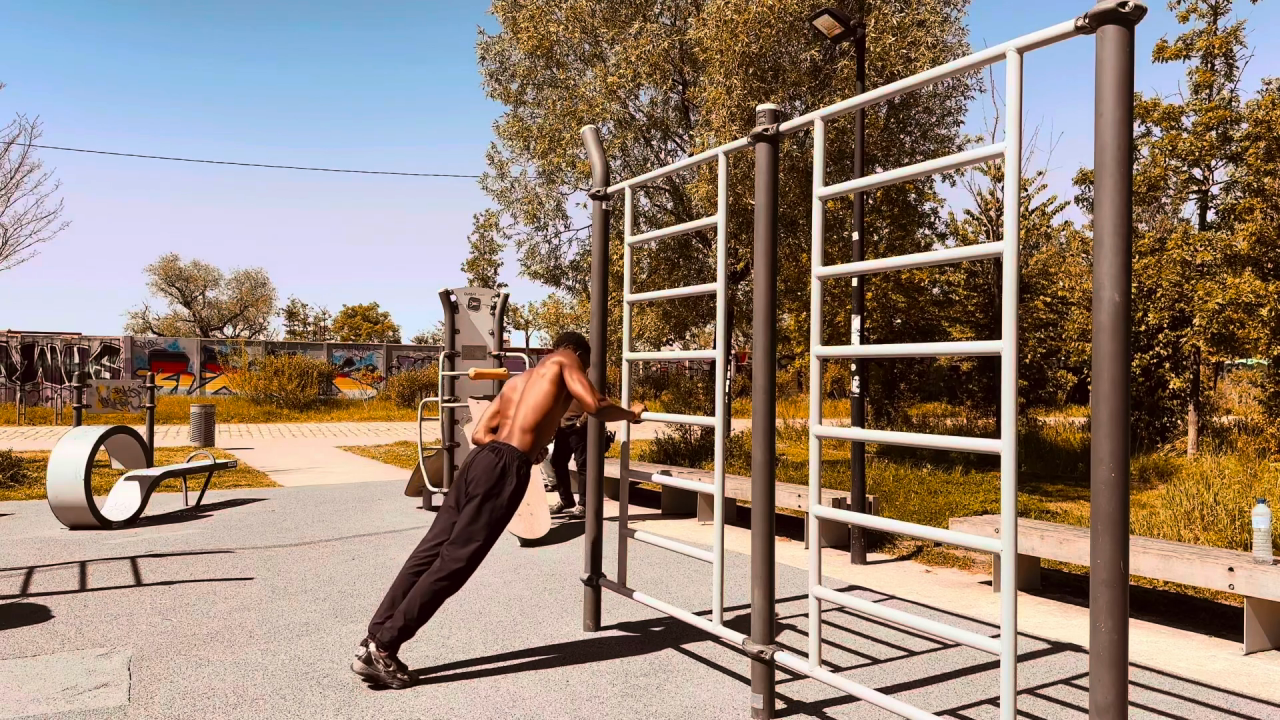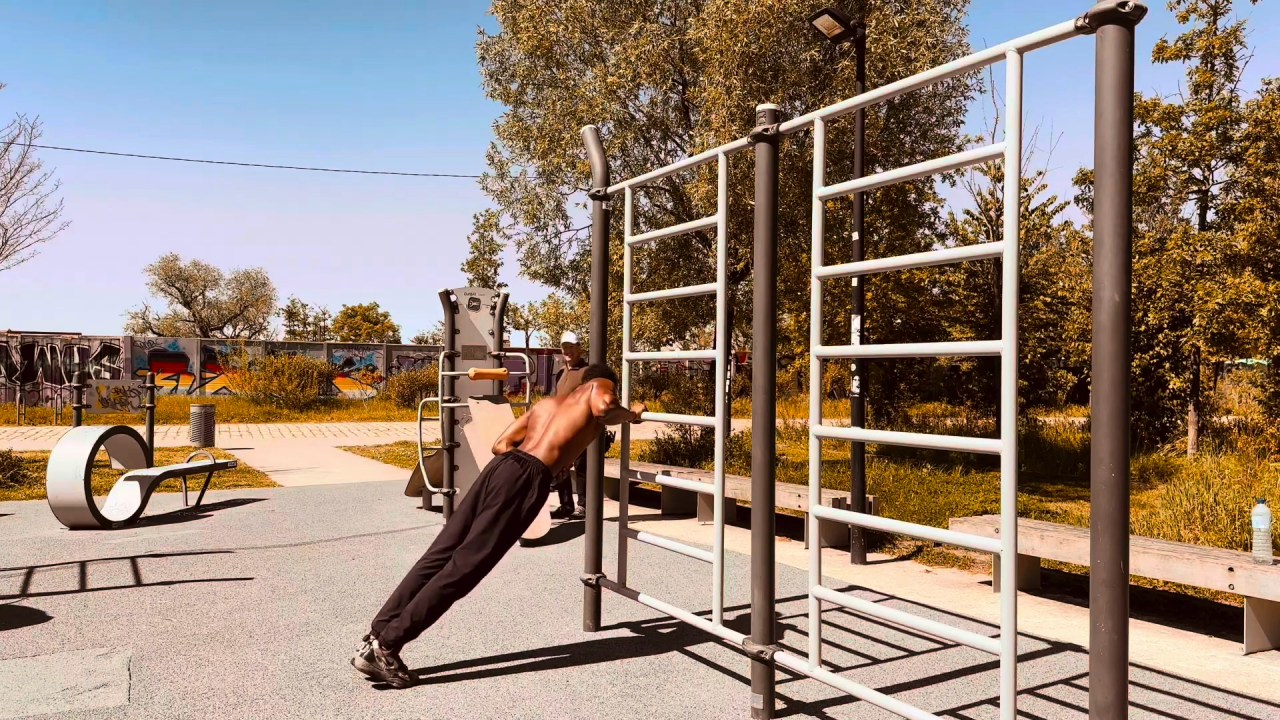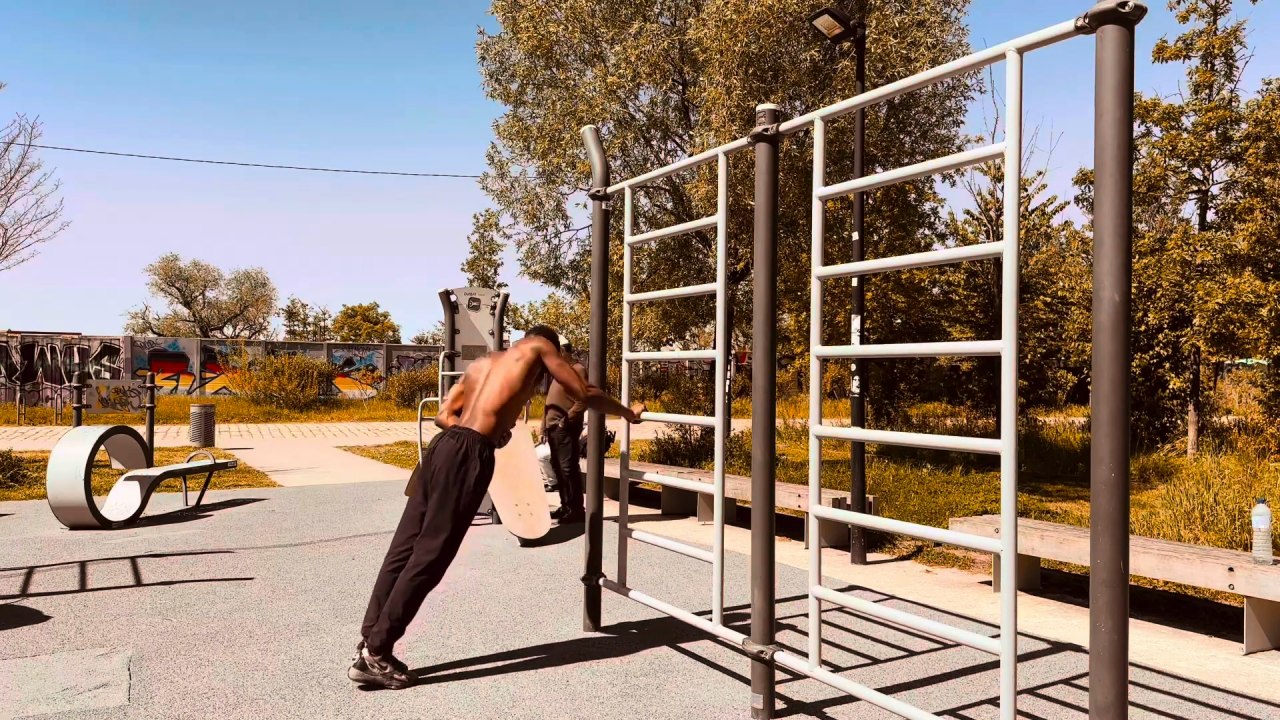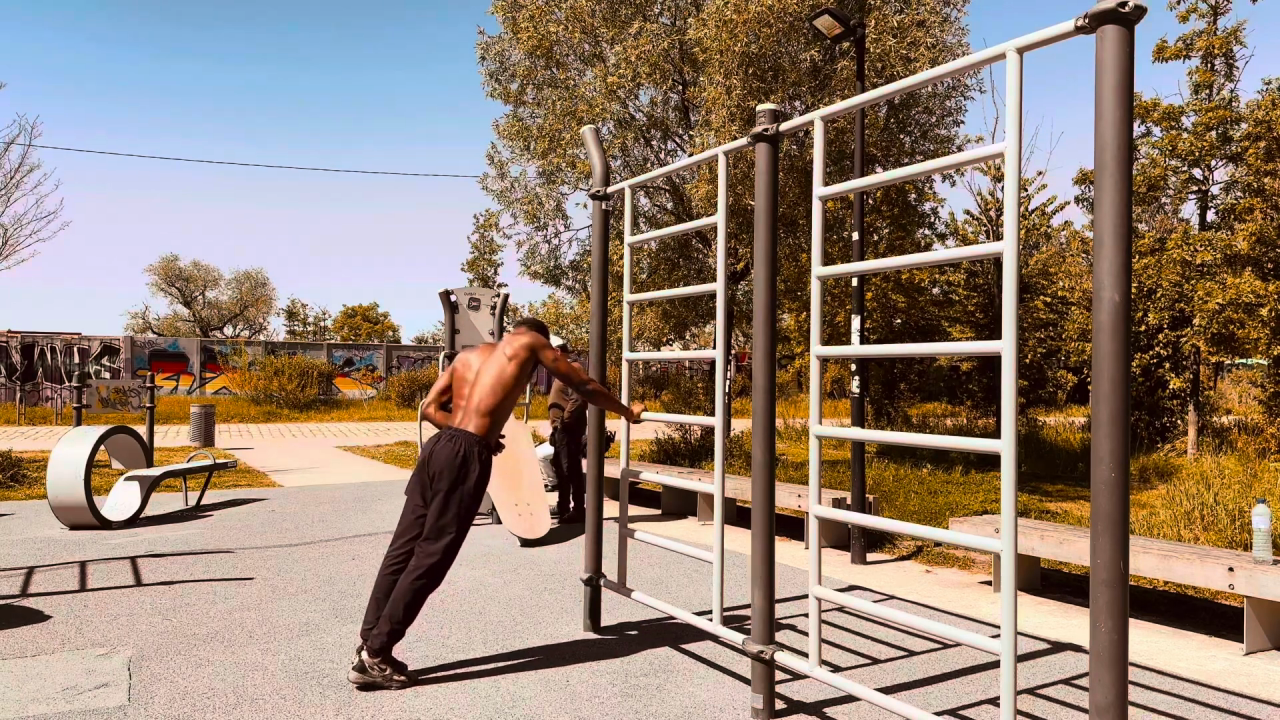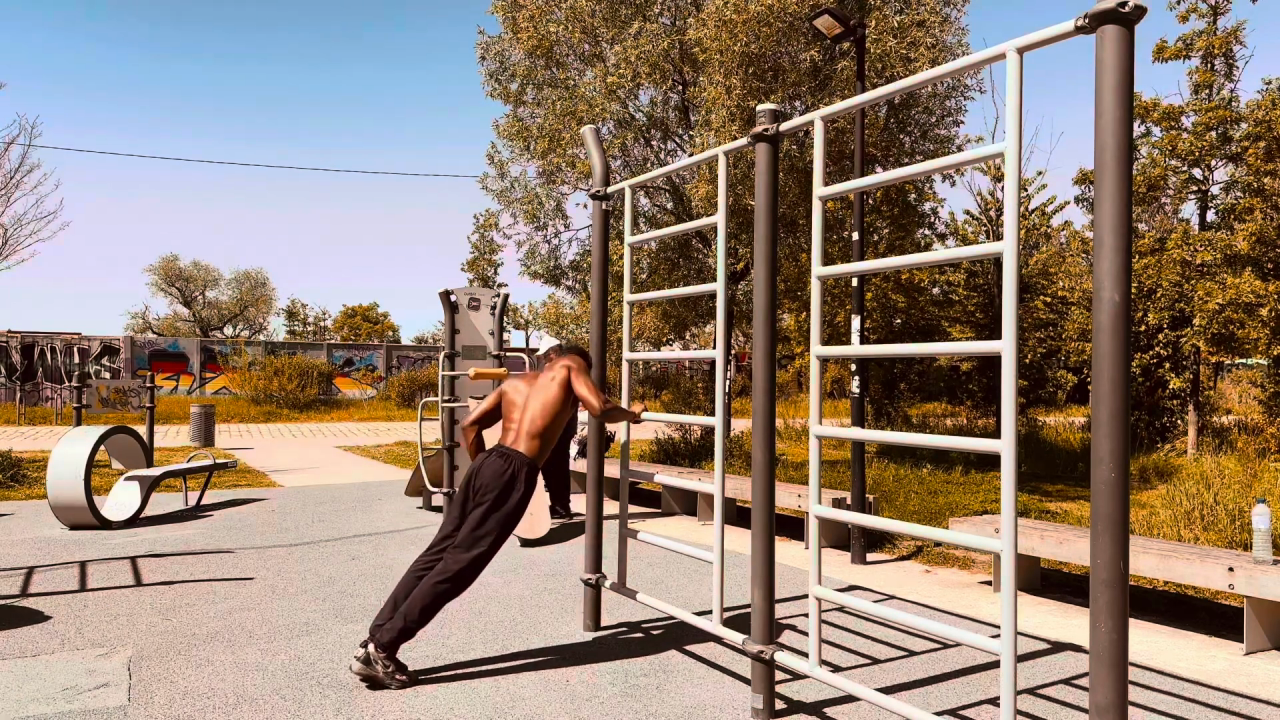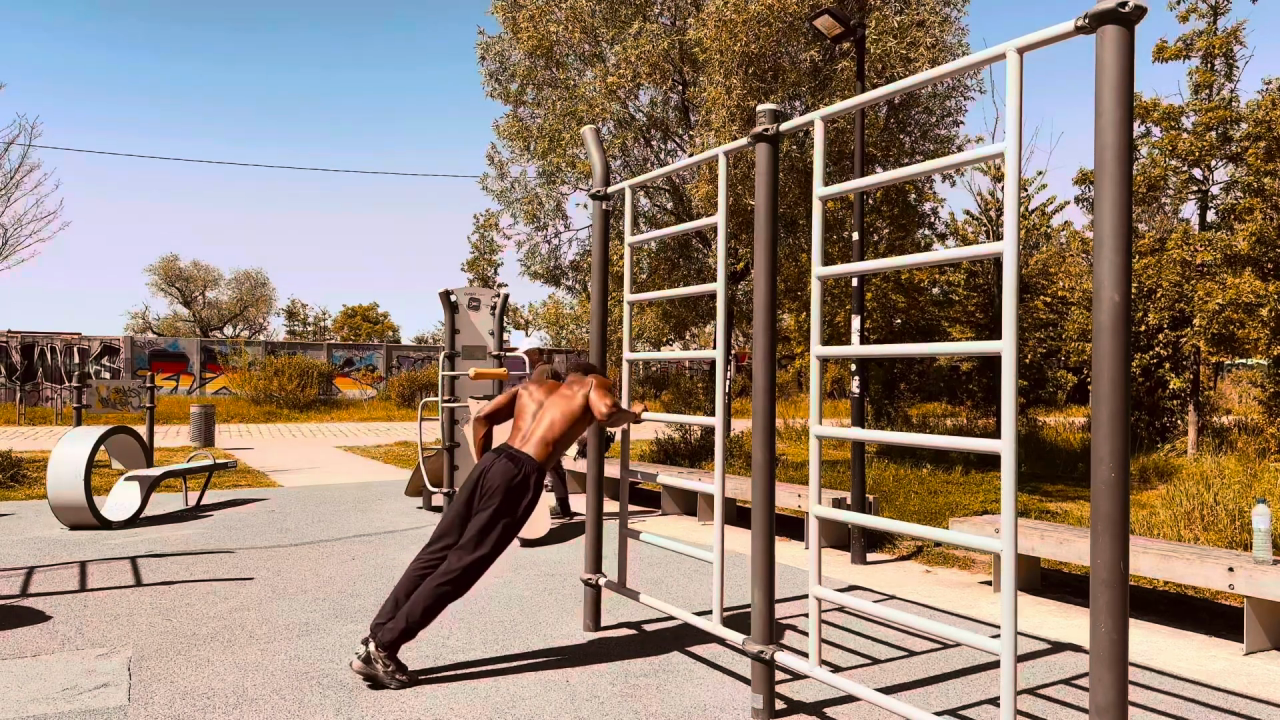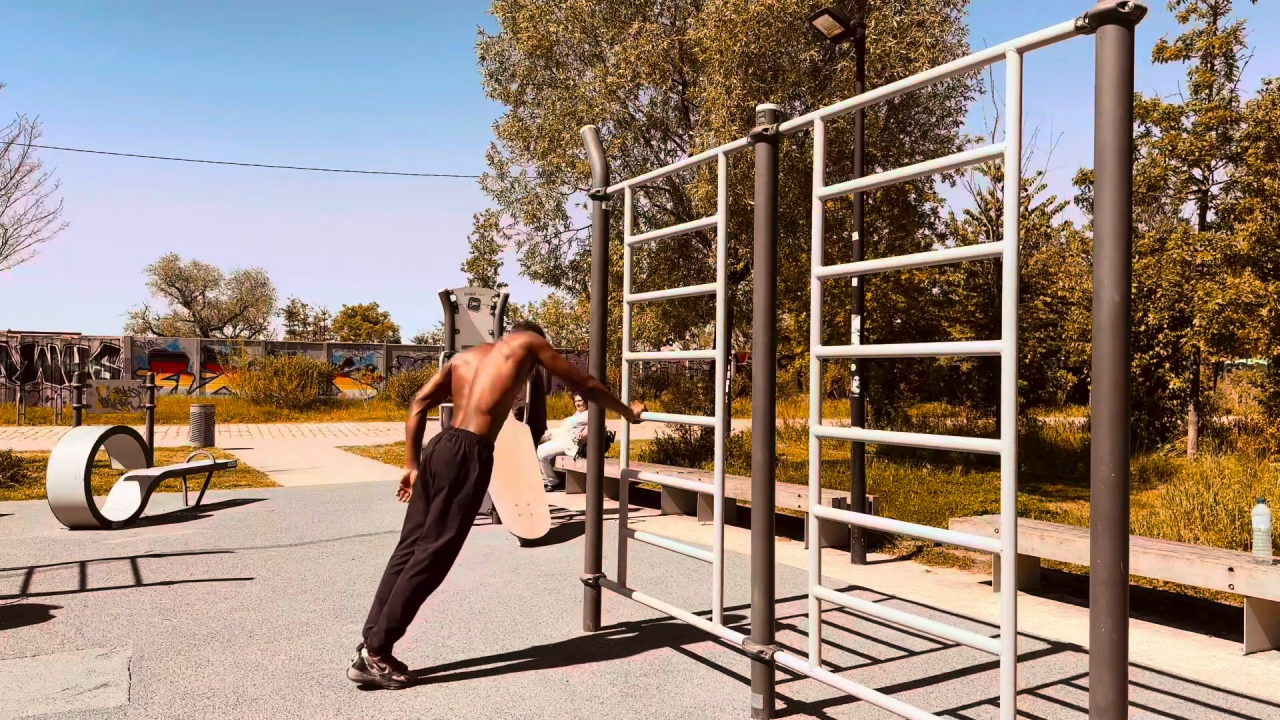
dt=0.7s
person 1, frame 1
left shoulder: (516, 380)
right shoulder: (564, 360)
right elbow: (596, 407)
right wrist: (631, 414)
left hip: (480, 459)
right hip: (506, 469)
left knee: (429, 554)
right knee: (454, 563)
left ankle: (374, 642)
right ankle: (382, 649)
person 1, frame 2
left shoulder: (546, 402)
right shoulder: (601, 385)
right elbow: (604, 409)
right wrist: (630, 415)
left hip: (500, 467)
right hip: (525, 480)
left knee: (438, 557)
right knee: (464, 568)
left ankle: (375, 641)
right ankle: (384, 648)
person 1, frame 3
left shoulder: (483, 362)
right shoulder: (538, 345)
right elbow: (585, 393)
right wrist: (627, 412)
left hip: (443, 444)
right hip: (469, 454)
left knee: (404, 550)
right knee: (429, 557)
left ankle: (370, 645)
right ankle: (374, 655)
person 1, frame 4
left shoulder: (468, 354)
right shoulder: (530, 341)
left elbow: (430, 406)
right elbow: (584, 386)
right wrist: (627, 411)
left hip: (438, 446)
right hip: (466, 456)
left knee: (403, 552)
right knee: (430, 560)
left ankle: (370, 647)
right ankle: (373, 657)
person 1, frame 5
left shoulder: (514, 381)
right shoulder: (571, 364)
left elbow: (470, 425)
right elbow: (600, 408)
right wrist: (631, 414)
left hip: (488, 462)
right hip: (515, 472)
left knee: (435, 555)
right knee: (458, 564)
left ankle: (375, 643)
right ankle: (381, 649)
person 1, frame 6
left shoulder: (531, 386)
right shoulder: (594, 382)
left elbow: (482, 419)
right elbow: (606, 413)
right wrist: (631, 414)
left hip: (493, 463)
right hip: (521, 476)
left knee: (435, 555)
right knee: (460, 566)
left ankle: (375, 642)
right ankle: (381, 649)
person 1, frame 7
left shoulder: (464, 357)
right shoulder: (529, 341)
left elbow: (418, 404)
right elbow: (586, 385)
left wrist: (412, 464)
right wrist: (627, 411)
left hip: (440, 445)
right hip: (469, 453)
left knee: (410, 549)
right knee: (431, 556)
left ankle: (370, 648)
right ankle: (374, 654)
